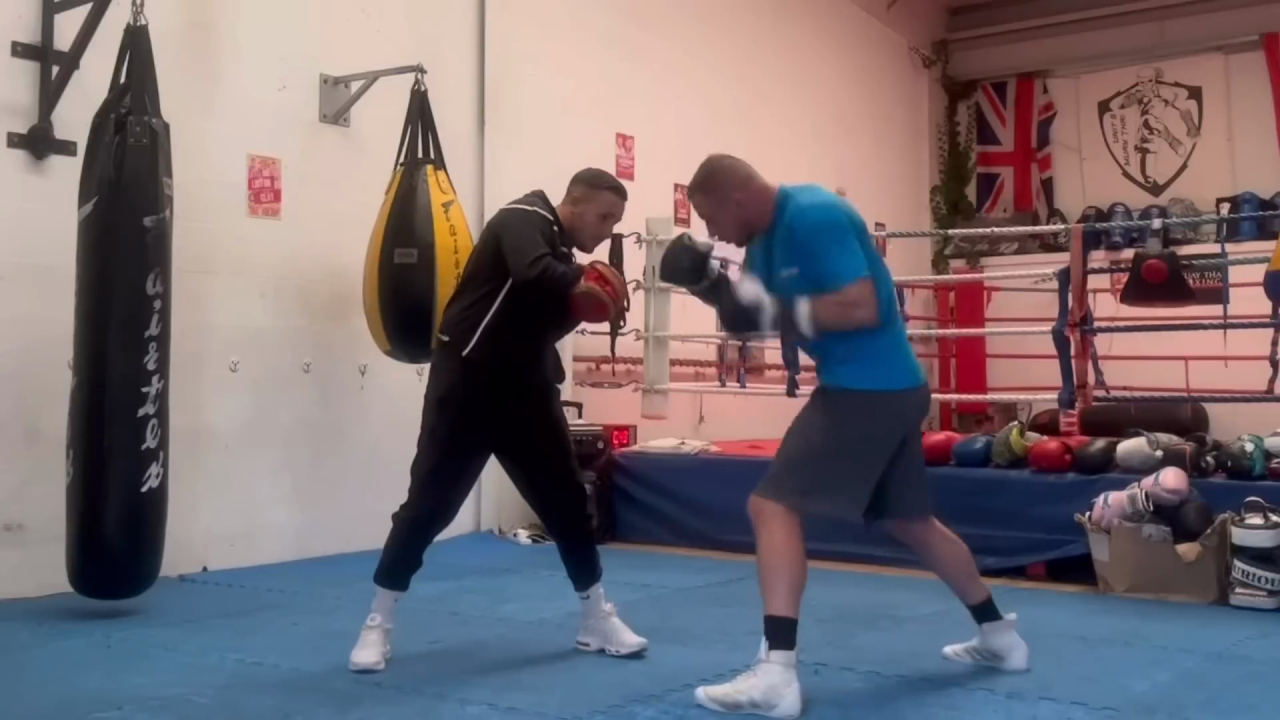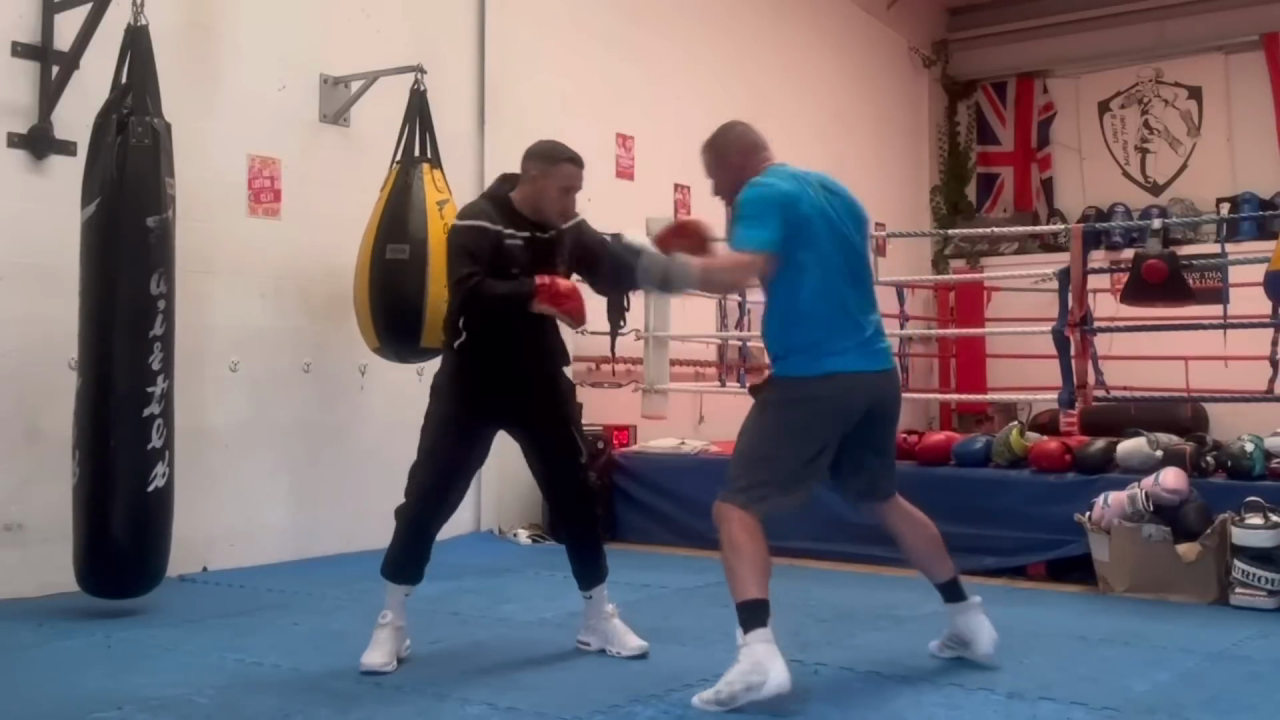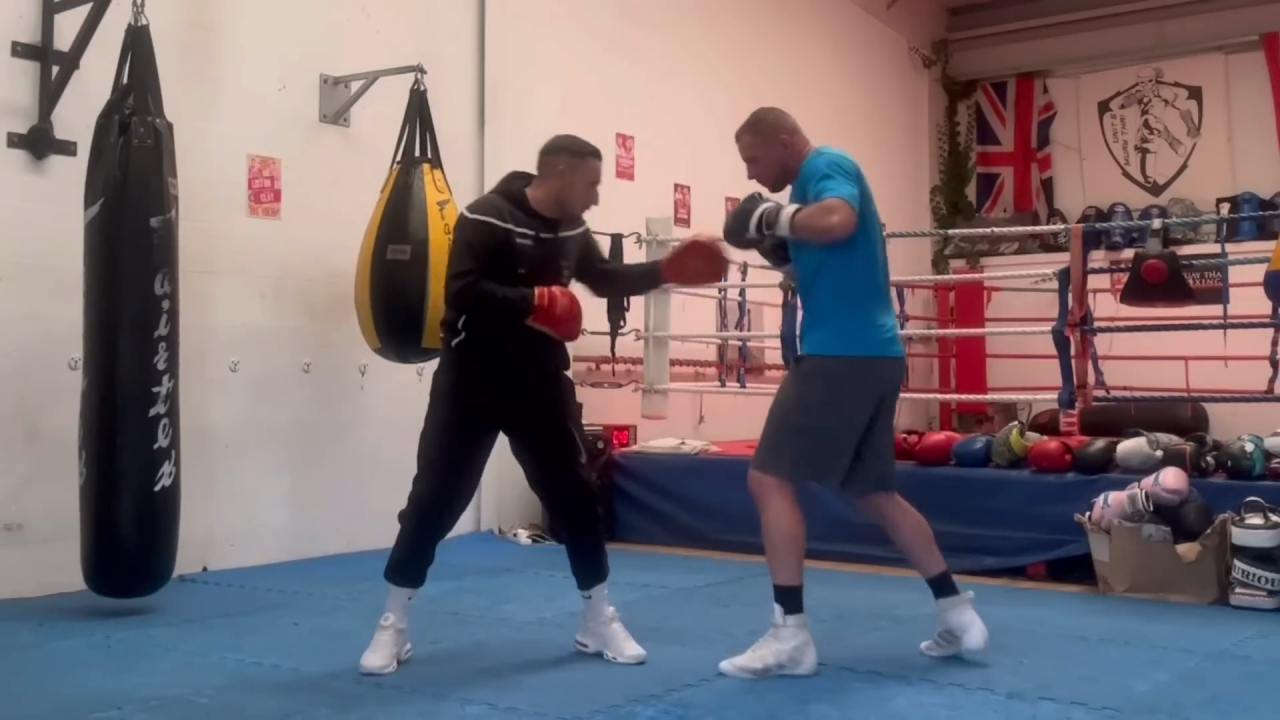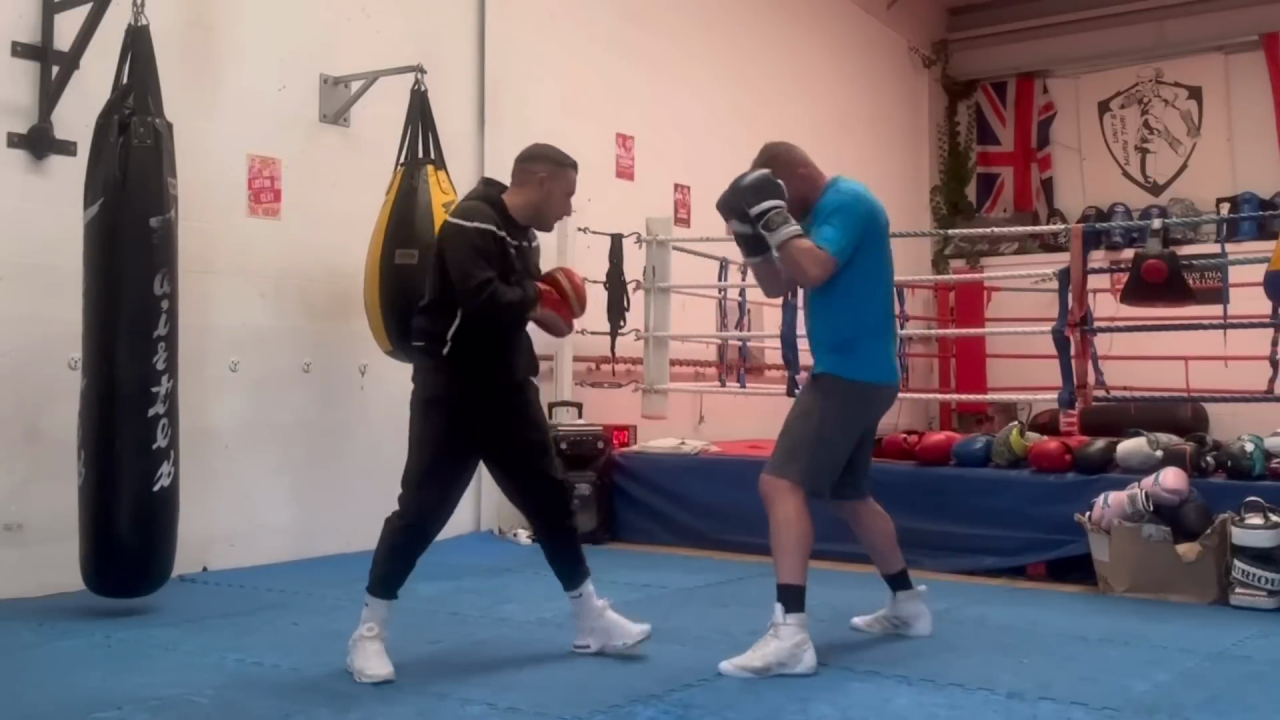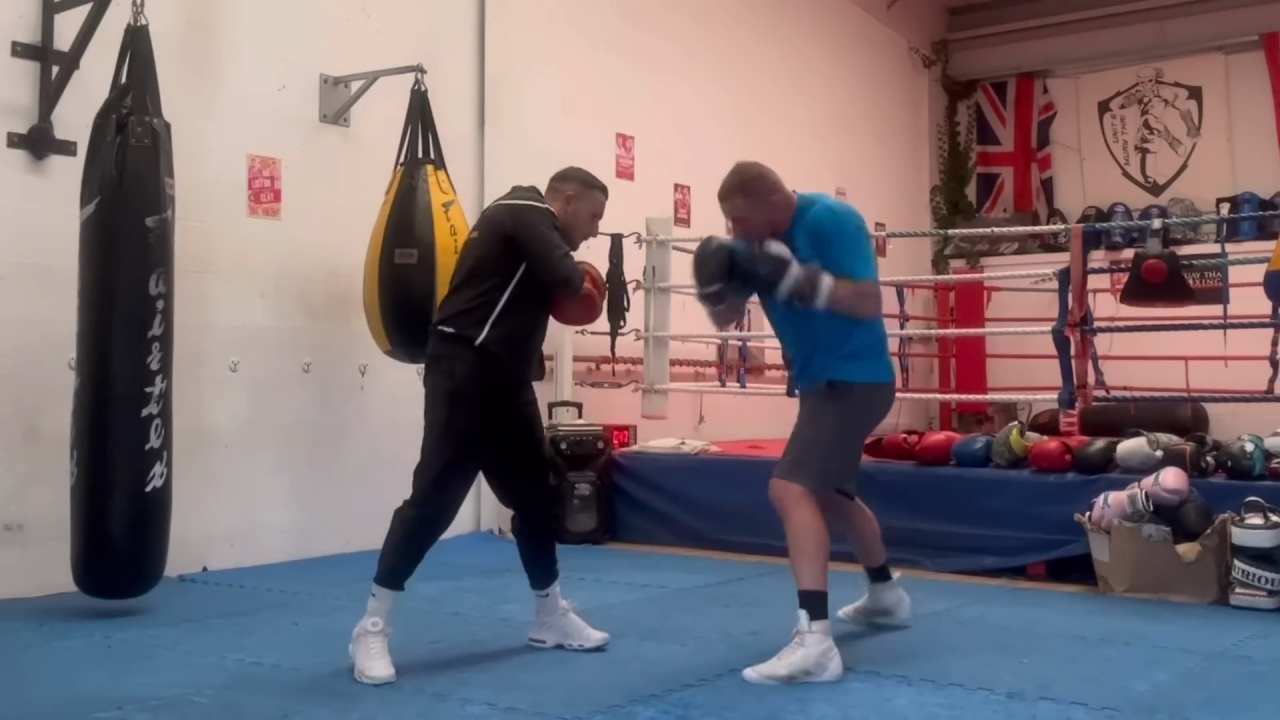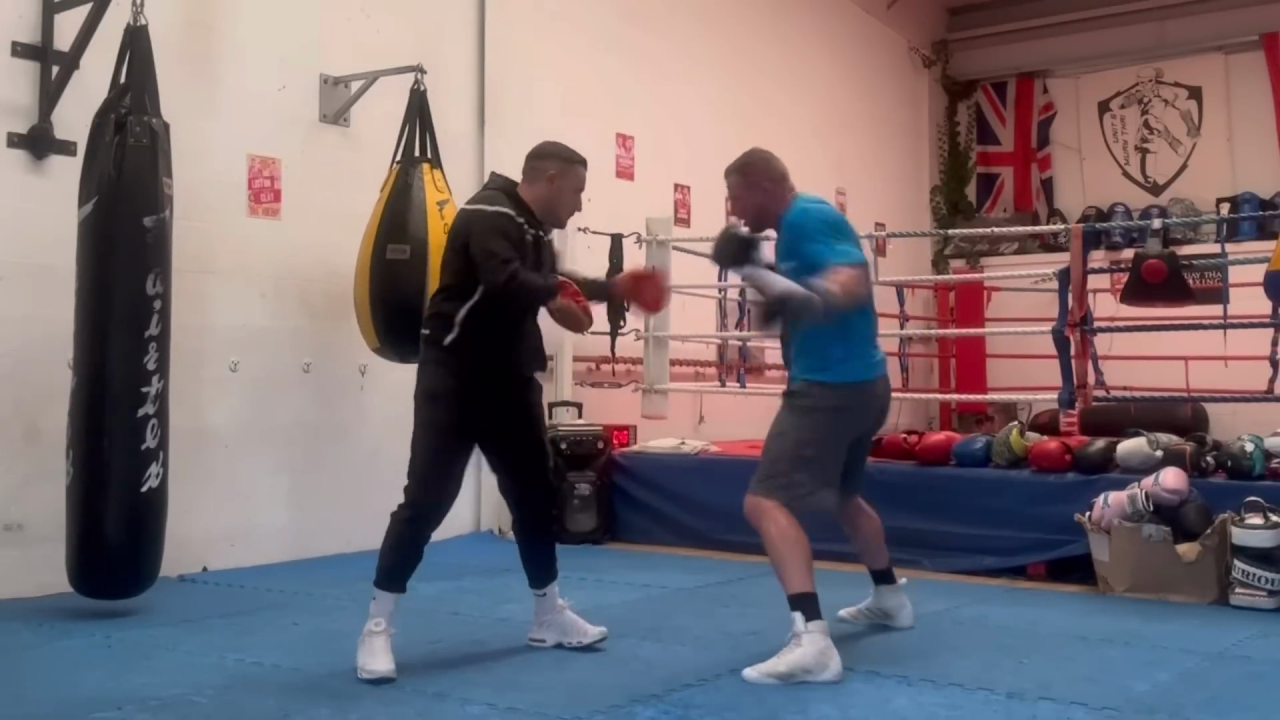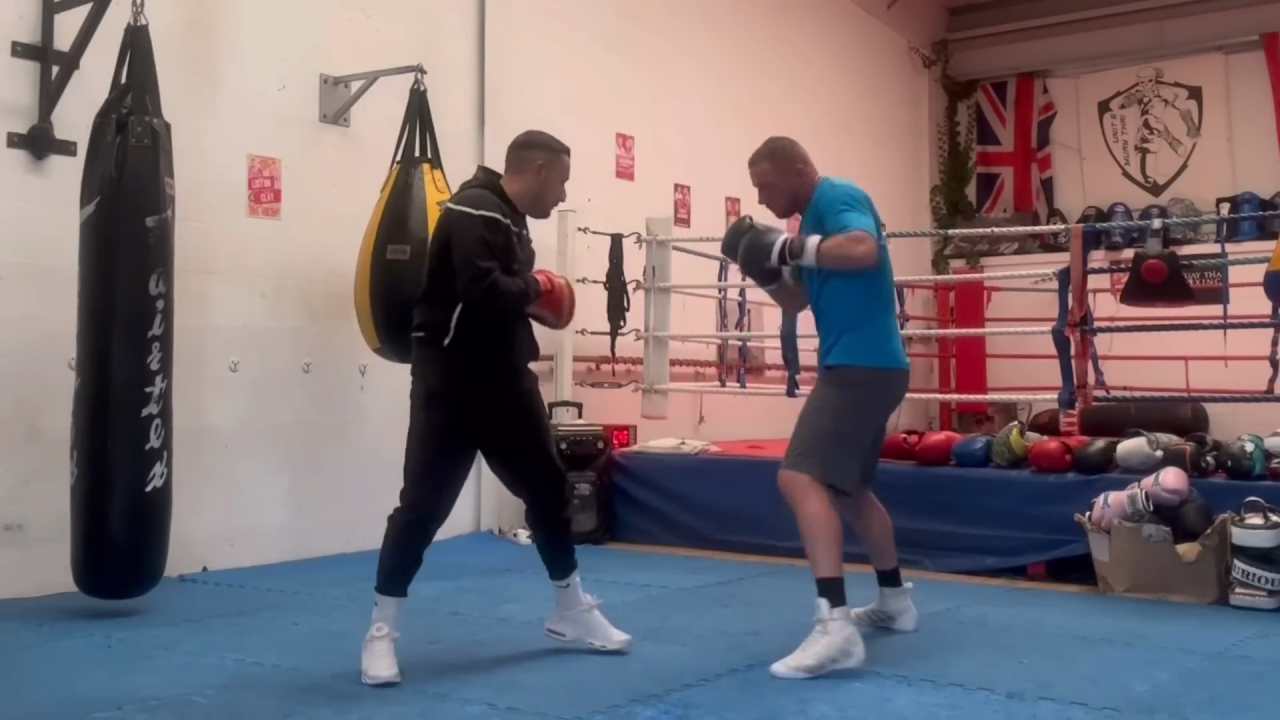
dt=0.5s
person 1, frame 1
left shoulder: (816, 215)
right shoulder: (774, 230)
left elbow: (862, 308)
right elbow: (749, 317)
left wrist: (778, 310)
right wrist: (711, 282)
left hip: (868, 388)
right hip: (896, 387)
left knee: (773, 505)
right knee: (908, 519)
left ankle: (776, 671)
right ankle: (998, 634)
person 1, frame 2
left shoulder: (763, 195)
right shoulder: (837, 193)
left elbow: (746, 271)
left wrist: (664, 270)
left hip: (809, 379)
right hip: (875, 372)
left knee: (738, 508)
right knee: (883, 497)
left ankle: (760, 654)
right ankle: (968, 618)
person 1, frame 3
left shoulder: (824, 165)
right shoulder: (831, 175)
left elbow: (839, 220)
left wrist: (770, 218)
right wrist: (776, 241)
left hip: (838, 355)
right hip: (880, 356)
left knee: (769, 479)
right knee: (874, 492)
left ankle: (792, 635)
right ankle: (957, 612)
person 1, frame 4
left shoulder: (845, 200)
right shoulder: (820, 213)
left elbow: (816, 269)
right elbow: (777, 285)
left wrist: (772, 218)
right wrist: (752, 234)
left hip: (849, 372)
right hip: (861, 373)
left knee: (780, 484)
right knee: (850, 495)
left ankle: (789, 634)
right ankle: (908, 603)
person 1, frame 5
left shoulder: (834, 220)
right shoulder: (761, 241)
left elbow: (868, 304)
right elbow: (724, 317)
left wrist: (796, 279)
right wrist: (715, 281)
left hip: (855, 378)
right hip: (822, 381)
left knee: (791, 490)
right knee: (833, 489)
left ankle: (814, 641)
right ankle: (885, 592)
person 1, frame 6
left shoulder: (810, 224)
right shoulder: (791, 227)
left elbow: (854, 284)
right elbow: (769, 285)
left wrist: (798, 293)
right wrist: (743, 260)
left hip: (829, 387)
right hip: (859, 385)
left knee: (766, 503)
right knee: (841, 494)
left ankle: (812, 640)
right ankle: (889, 596)
person 1, frame 7
left shoulder: (838, 196)
right shoulder: (818, 210)
left elbow: (864, 250)
right elbow: (800, 297)
left wrist: (789, 248)
right wrist: (765, 260)
left hip: (859, 366)
right hip: (877, 366)
left knee: (801, 479)
right knee: (851, 485)
left ankle: (834, 627)
right ankle: (895, 599)
person 2, frame 1
left shoulder: (561, 252)
right shoulder: (524, 220)
right elbow: (533, 278)
left wrist: (578, 303)
right wrist: (579, 280)
left hip: (527, 389)
right hip: (469, 381)
left knee: (566, 500)
right knee: (430, 502)
left ankle: (597, 618)
right ankle: (377, 624)
person 2, frame 2
left shoulder: (565, 227)
right shoulder: (476, 224)
left elbow: (610, 270)
right elbow: (471, 294)
right wrist: (532, 294)
left hip: (540, 376)
right hip: (472, 378)
left knee: (575, 495)
right knee: (429, 495)
left ankle: (599, 618)
right ankle: (391, 625)
person 2, frame 3
left shoulder: (569, 229)
right shoulder: (486, 218)
left elbow: (608, 279)
right elbow: (464, 293)
left wrist: (670, 267)
right wrist: (532, 302)
left hip: (539, 380)
right hip: (473, 378)
left knee: (574, 496)
right knee: (434, 498)
left ankle: (599, 621)
right ankle: (392, 626)
person 2, frame 4
left shoulder: (521, 231)
right shoulder: (471, 224)
right elbow: (481, 301)
left wrist: (551, 300)
right wrist: (537, 300)
left hip: (507, 384)
right hip: (452, 384)
left knee: (548, 496)
right knee: (423, 505)
left ankle: (591, 618)
right ankle: (369, 633)
person 2, frame 5
left shoulder: (529, 231)
right shoulder: (527, 213)
right elbow: (558, 275)
left wrist: (570, 292)
right wrist: (580, 280)
left hip: (506, 378)
right hip: (466, 372)
left knee: (535, 496)
right knee: (435, 496)
left ankle: (551, 616)
right ankle: (372, 628)
person 2, frame 6
left shoulder: (535, 226)
right shoulder: (488, 214)
left elbow: (555, 287)
right elbow: (505, 283)
left wrist: (618, 286)
right wrist: (554, 291)
left hip: (511, 380)
right hip: (454, 374)
left knee: (535, 493)
right knee: (428, 499)
left ankle: (549, 615)
right ankle: (377, 629)
person 2, frame 7
left shoulder: (511, 217)
right shoulder: (473, 212)
right elbow: (479, 290)
left wrist: (537, 298)
right wrist: (535, 288)
left hip: (505, 374)
right hip: (450, 376)
left knee: (546, 486)
right knee: (425, 502)
left ankle: (572, 610)
right ankle: (381, 630)
